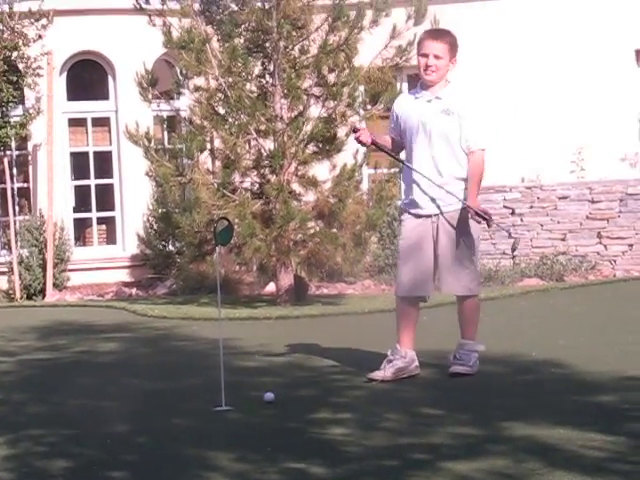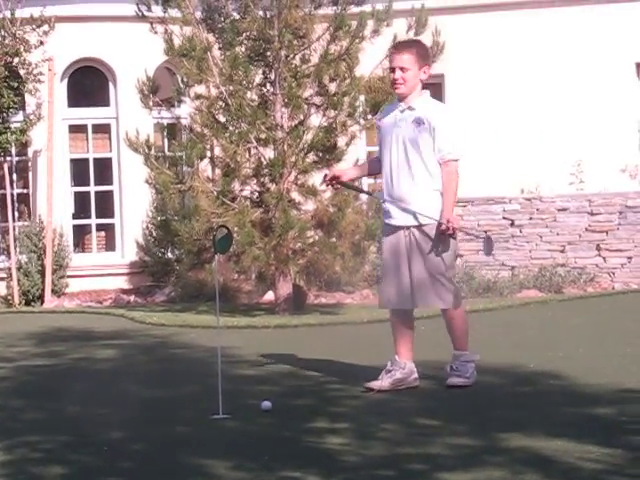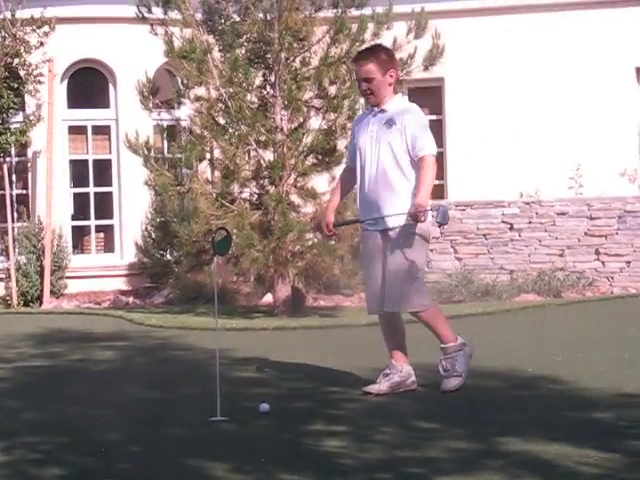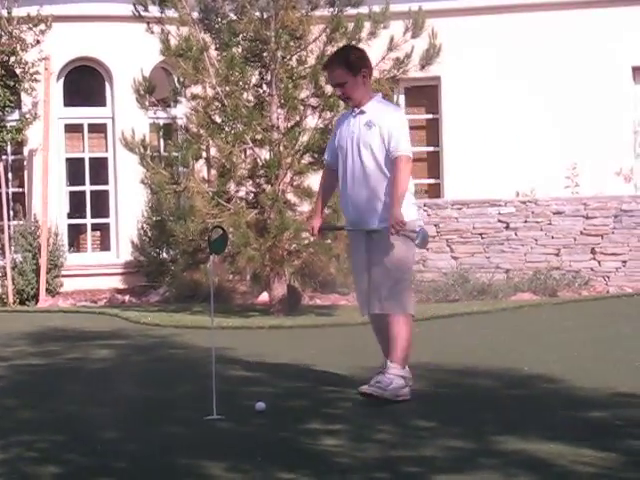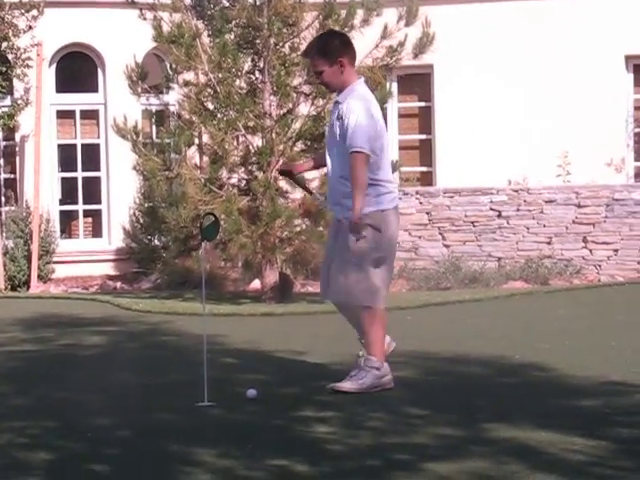
dt=0.3s
person 1, frame 1
left shoulder: (461, 105)
right shoulder: (402, 104)
left elbow: (476, 155)
left wrist: (472, 201)
right wrist: (372, 138)
left hip: (455, 208)
right hip: (415, 209)
left knee: (464, 282)
right knee: (407, 284)
left ankle: (467, 350)
right ankle: (404, 355)
person 1, frame 2
left shoulder: (435, 113)
right shoulder: (386, 117)
left elbow: (449, 165)
left wrist: (448, 212)
right wrist: (349, 173)
left hip: (430, 221)
right hip: (394, 221)
left knee: (445, 293)
right knee: (396, 297)
left ankle: (463, 360)
right ankle: (403, 366)
person 1, frame 3
left shoulder: (409, 114)
right shoulder: (361, 123)
left elbow: (427, 160)
right elbow: (351, 170)
left wrist: (421, 198)
right wrist: (331, 207)
left hip: (405, 224)
right hip: (372, 226)
left knee: (410, 296)
right knee: (381, 302)
left ankle: (455, 347)
right ankle: (400, 369)
person 1, frame 4
left shoulder: (388, 114)
right shoulder: (342, 123)
left elbow: (403, 162)
right elbow: (331, 169)
left wrist: (395, 207)
right wrist: (318, 211)
left hip: (390, 224)
right hip: (358, 225)
left knee: (393, 298)
right knee: (371, 302)
left ankle: (397, 375)
right ankle: (391, 369)
person 1, frame 5
left shoulder: (358, 104)
right shoulder: (341, 103)
left elbow: (359, 157)
left wrist: (358, 207)
right wrist: (307, 164)
left hip: (369, 211)
right hip: (344, 212)
left knee: (365, 290)
right knee: (336, 288)
left ankle: (375, 367)
right ankle: (377, 341)
